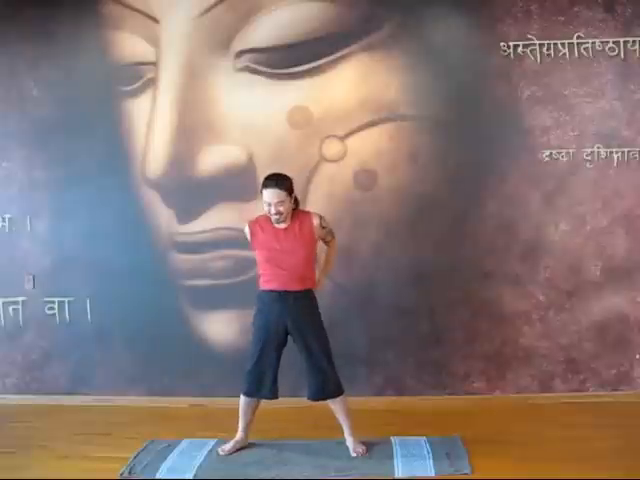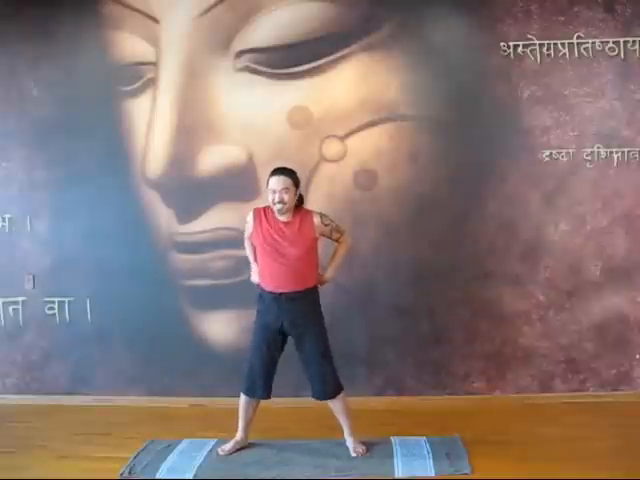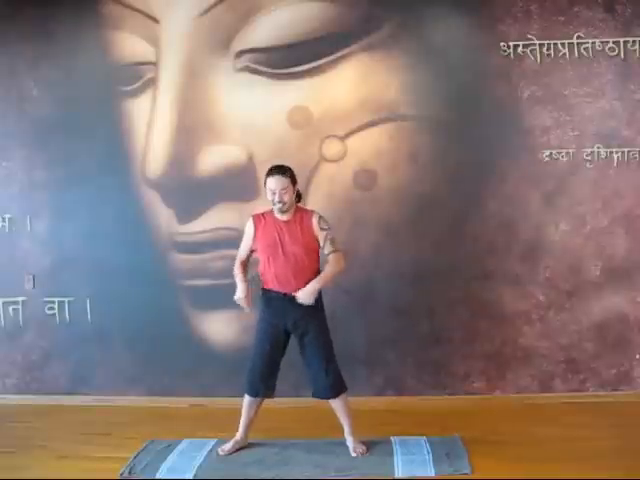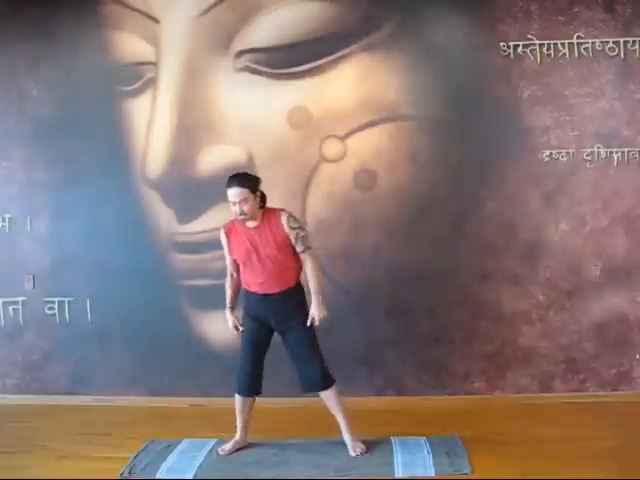
dt=0.5s
person 1, frame 1
left shoulder: (313, 221)
right shoulder: (253, 228)
left elbow: (332, 242)
left wrist: (321, 274)
left hip: (304, 304)
right hip: (270, 305)
left knee: (324, 371)
right knee: (257, 372)
left ankle: (349, 435)
right ankle: (241, 435)
person 1, frame 2
left shoulder: (315, 220)
right shoulder: (256, 217)
left elbow: (344, 239)
left wrist: (329, 271)
right wrist: (254, 267)
left hip: (305, 304)
right hip: (269, 305)
left knee: (324, 373)
right knee: (256, 372)
left ankle: (349, 435)
right ankle: (241, 435)
person 1, frame 3
left shoulder: (313, 220)
right shoulder: (256, 223)
left elbow: (336, 259)
right elbow: (240, 260)
left wrist: (315, 285)
right wrist: (241, 284)
left hip: (307, 305)
right hip: (272, 306)
left knee: (326, 372)
right knee: (259, 373)
left ankle: (350, 435)
right ankle: (241, 435)
person 1, frame 4
left shoulder: (283, 220)
right shoulder: (228, 232)
left elbow: (309, 259)
left wrist: (318, 301)
right wrist: (230, 309)
left hip: (291, 301)
right hip: (254, 306)
left knee: (313, 367)
right knee: (247, 371)
left ankle: (347, 432)
right ankle: (240, 435)
